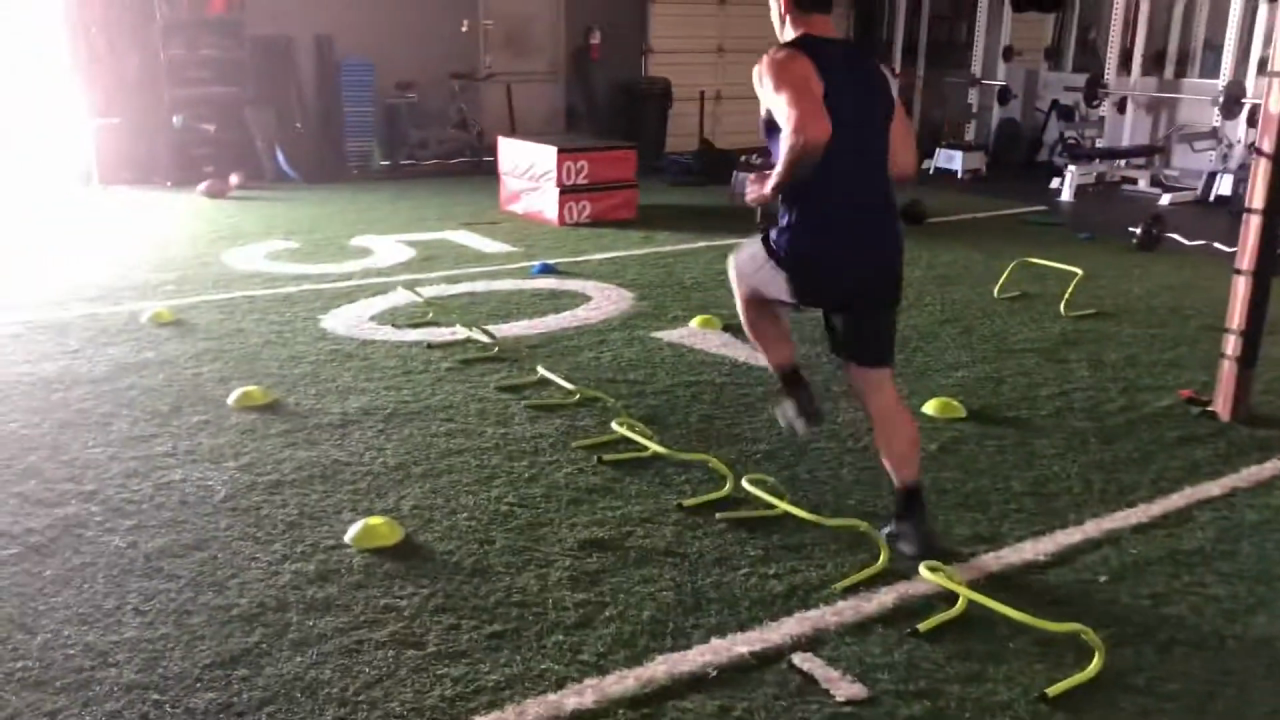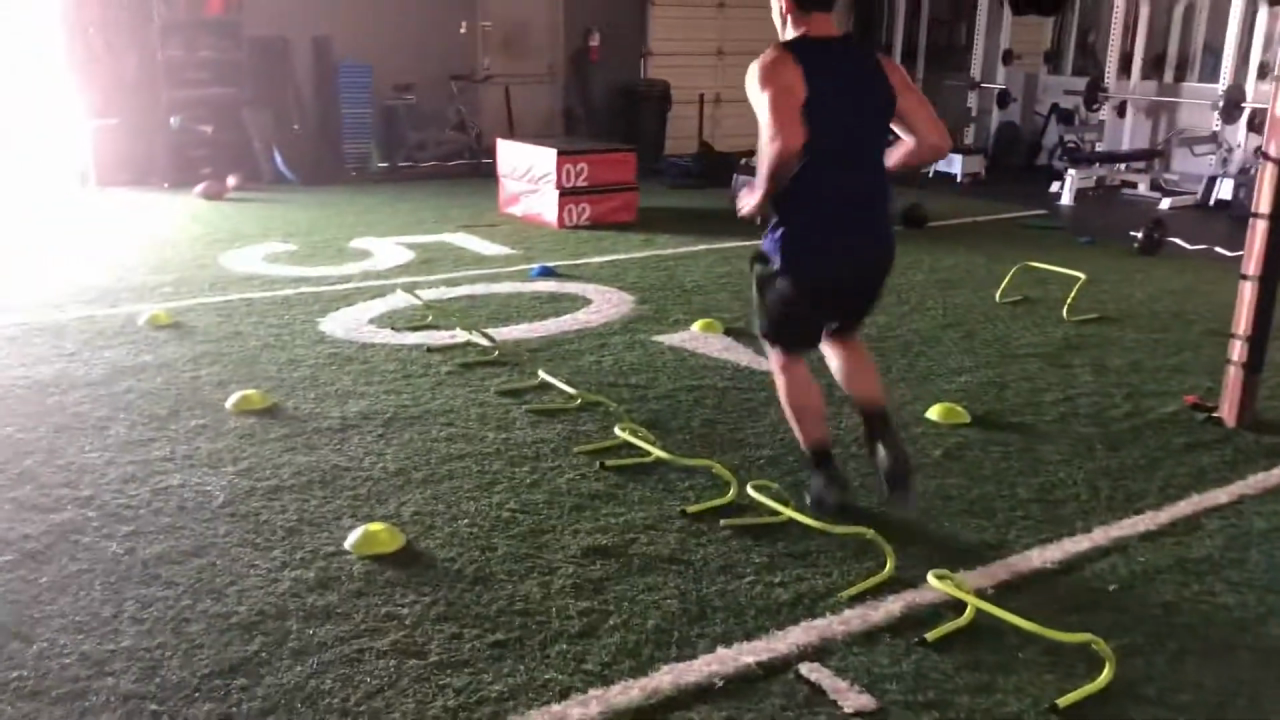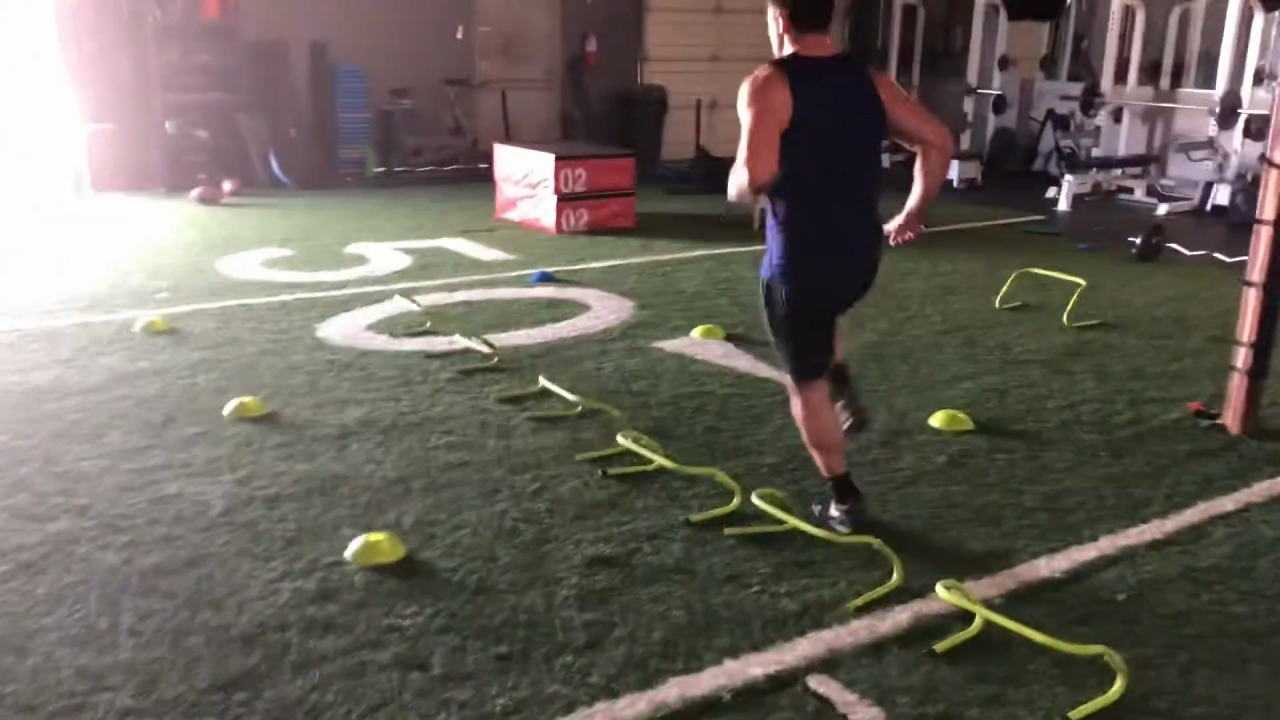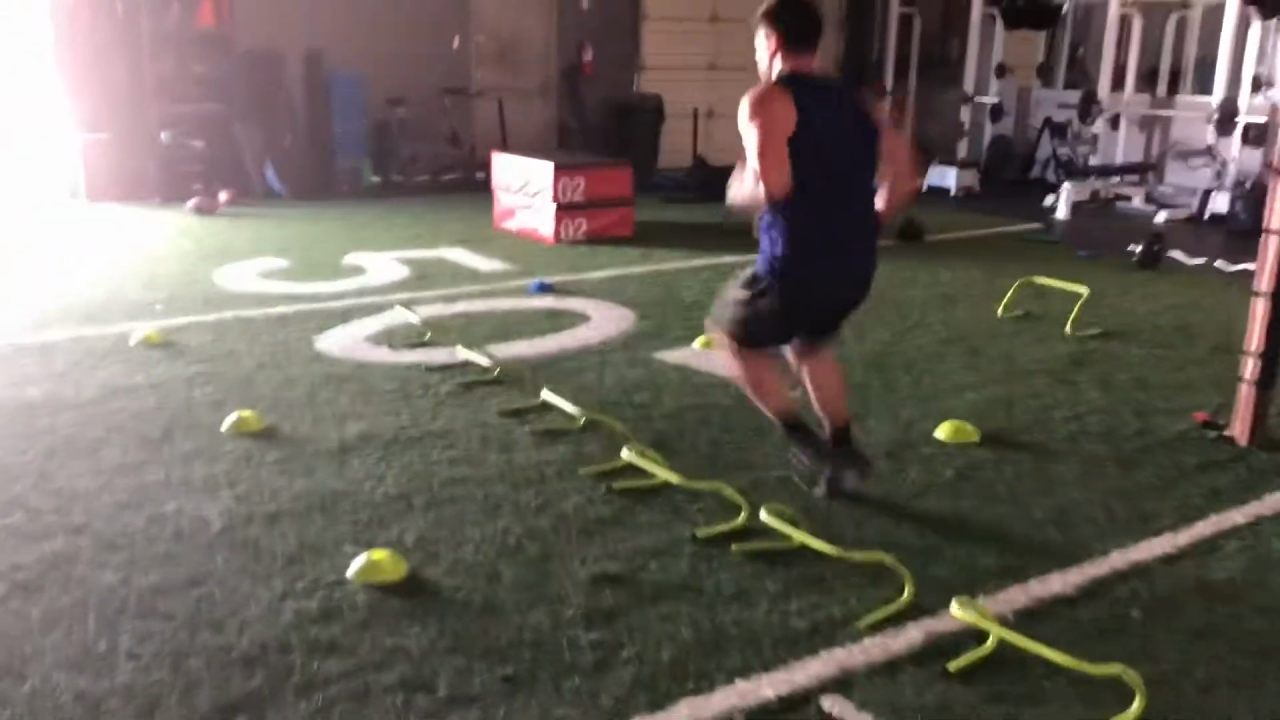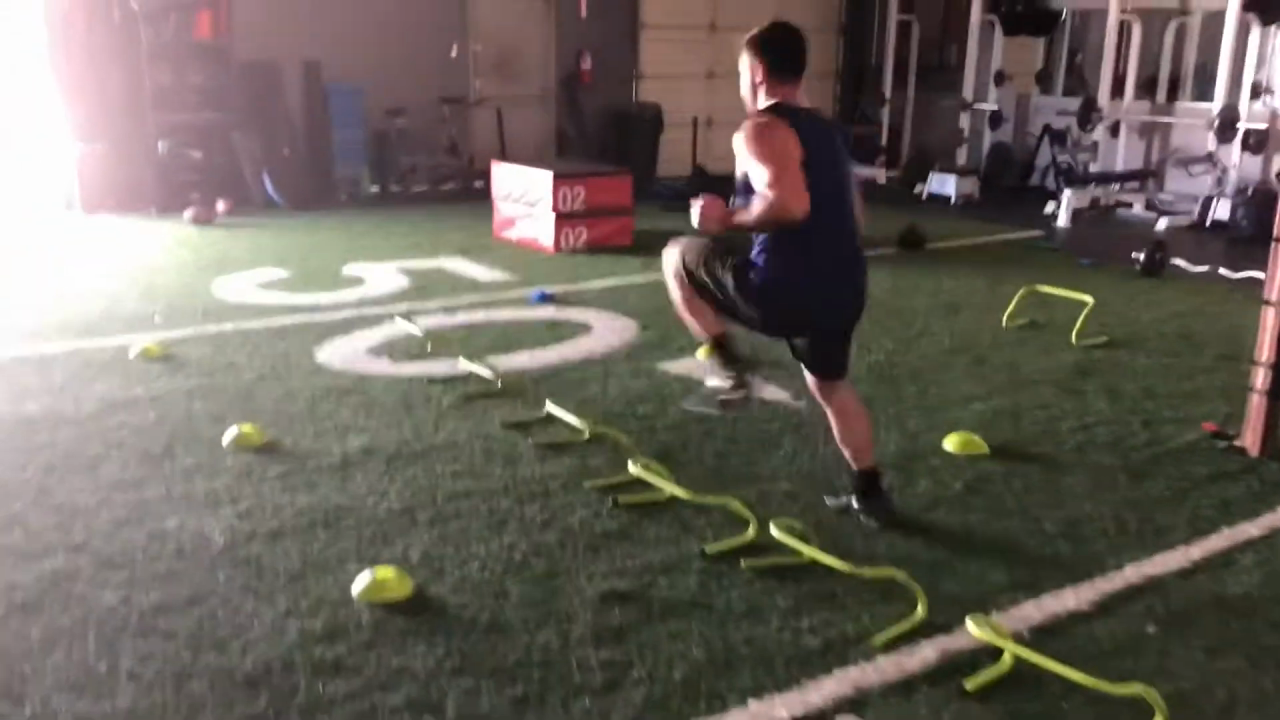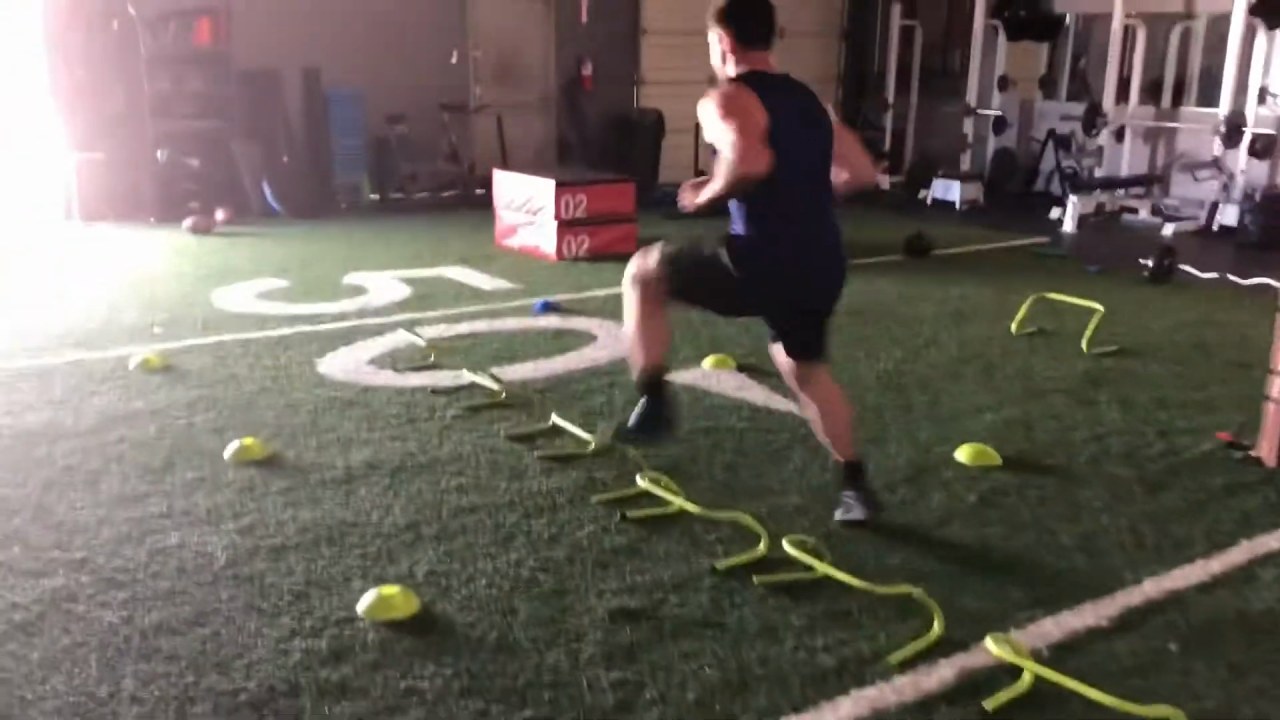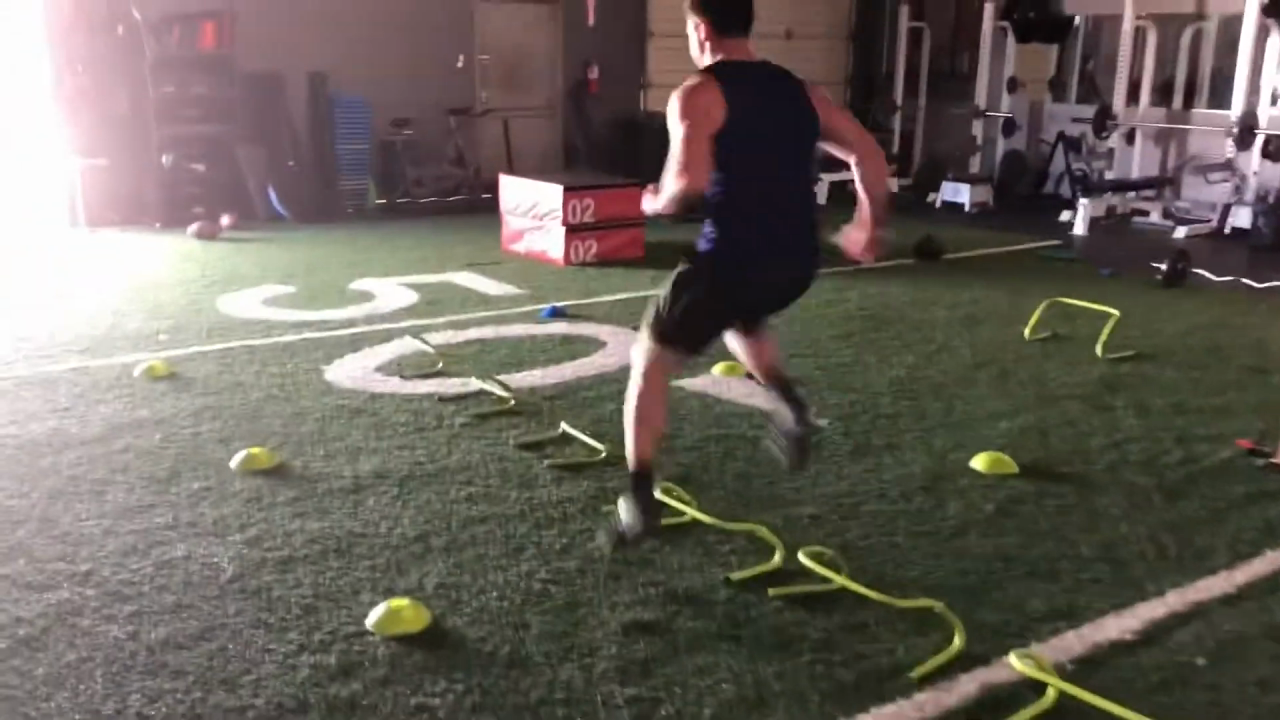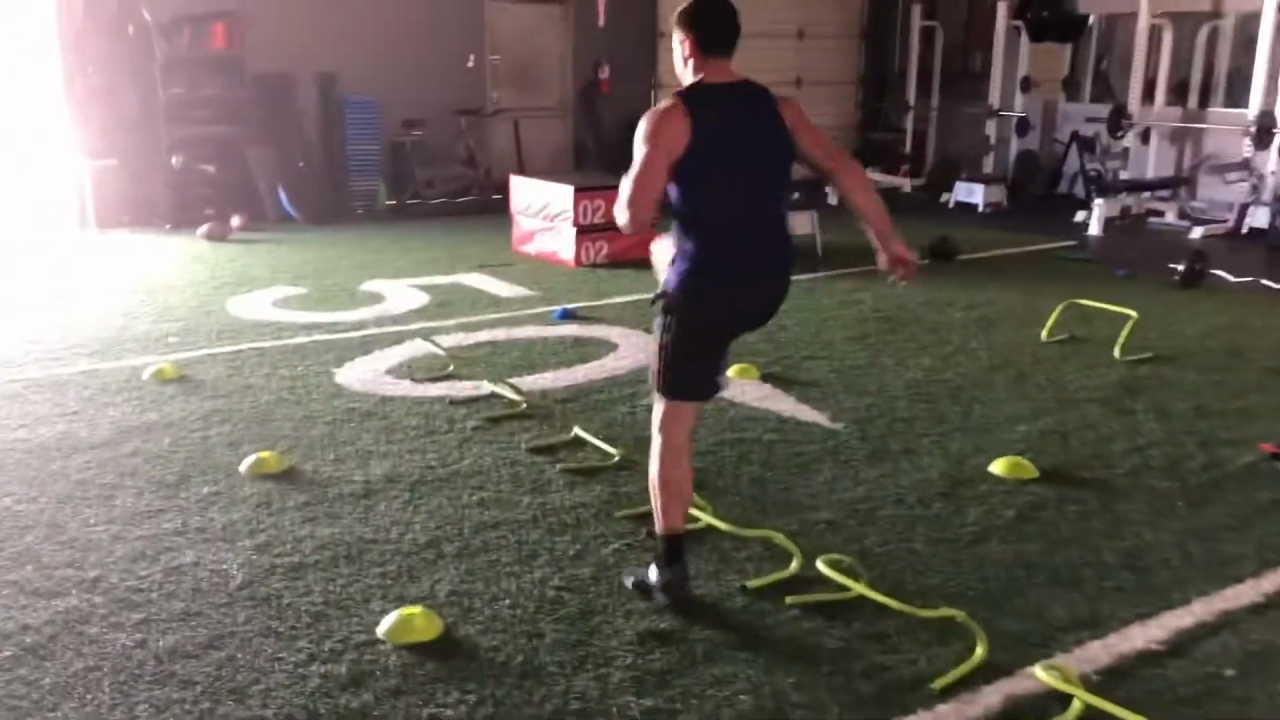
dt=0.1s
person 1, frame 1
left shoulder: (783, 65)
right shoulder: (872, 69)
left elbow: (812, 131)
right elbow: (904, 163)
left wrist: (774, 183)
left hip: (810, 252)
right hip: (878, 253)
left knee: (745, 267)
right knee: (875, 383)
left ankle: (797, 394)
right ankle: (912, 516)
person 1, frame 2
left shoulder: (774, 67)
right shoulder: (878, 66)
left elbow: (784, 141)
right elbow: (934, 139)
left wrist: (760, 194)
left hip: (804, 252)
right hip: (872, 247)
left knee: (786, 358)
right knee: (842, 337)
left ankle: (827, 476)
right ankle: (884, 442)
person 1, frame 3
left shoulder: (768, 86)
right shoulder: (871, 83)
left elbow: (753, 179)
right elbow: (937, 141)
left wrist: (740, 188)
right wrist: (912, 212)
left hip: (801, 261)
right hip: (860, 260)
left knee: (805, 386)
right knee: (813, 315)
left ankle: (844, 500)
right ankle: (843, 390)
person 1, frame 4
left shoulder: (766, 103)
right shoulder: (856, 104)
left elbow: (772, 185)
right elbow: (903, 181)
left wrist: (740, 190)
left hip: (796, 272)
right hip: (854, 272)
left knee: (731, 335)
right knee: (810, 349)
left ankle: (809, 443)
right ankle: (843, 452)
person 1, frame 5
left shoulder: (761, 131)
right shoulder: (828, 133)
left elbow: (790, 202)
left wrist: (729, 214)
left hip: (783, 291)
right hip: (845, 292)
left knee: (681, 258)
right knee: (832, 386)
left ankle: (729, 363)
right ankle: (868, 491)
person 1, frame 6
left shoulder: (724, 98)
right shoulder: (809, 100)
left elbow: (748, 159)
right elbow: (861, 170)
left wrist: (706, 194)
left hip: (760, 263)
right hip: (823, 267)
left knee: (642, 275)
right knee: (808, 370)
left ankle: (653, 403)
right ankle: (855, 485)
person 1, frame 7
left shoulder: (697, 94)
right shoulder: (797, 89)
left elbow: (690, 181)
right elbow: (867, 154)
left wrist: (661, 201)
right wrist: (868, 222)
left hip: (736, 262)
right hip: (794, 262)
left knee: (652, 361)
right knee: (742, 324)
left ankle: (638, 504)
right ankle: (792, 408)
person 1, frame 8
left shoulder: (668, 118)
right shoulder: (780, 109)
left elbow: (634, 215)
right elbow: (844, 171)
left wrist: (626, 201)
right wrist: (886, 241)
left hip: (709, 288)
right hip: (769, 286)
left knee: (672, 423)
left ankle: (669, 566)
right ankle: (708, 381)
